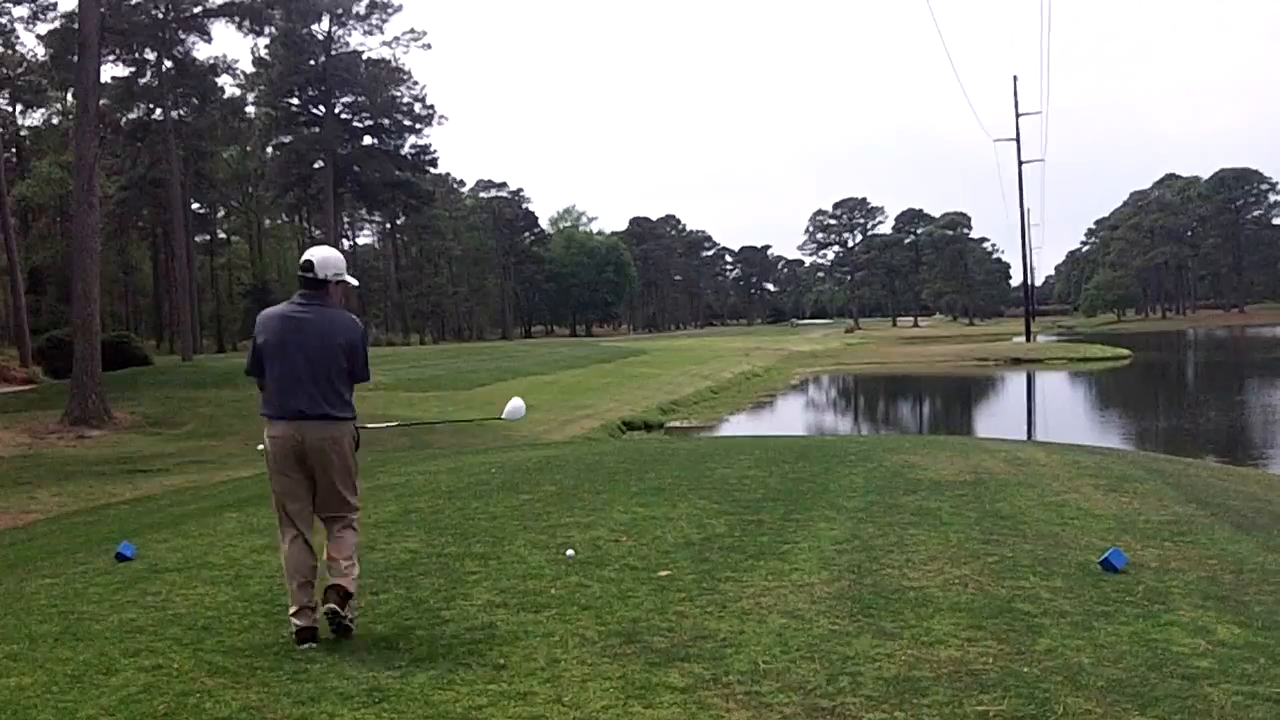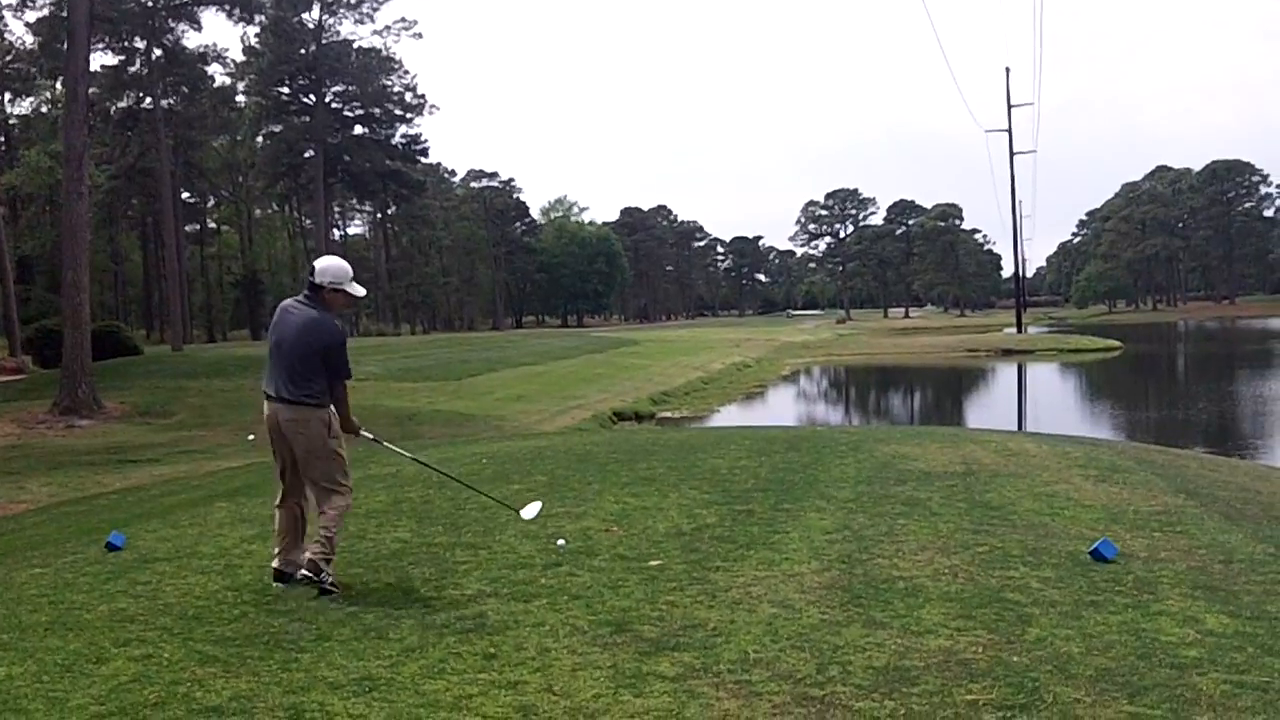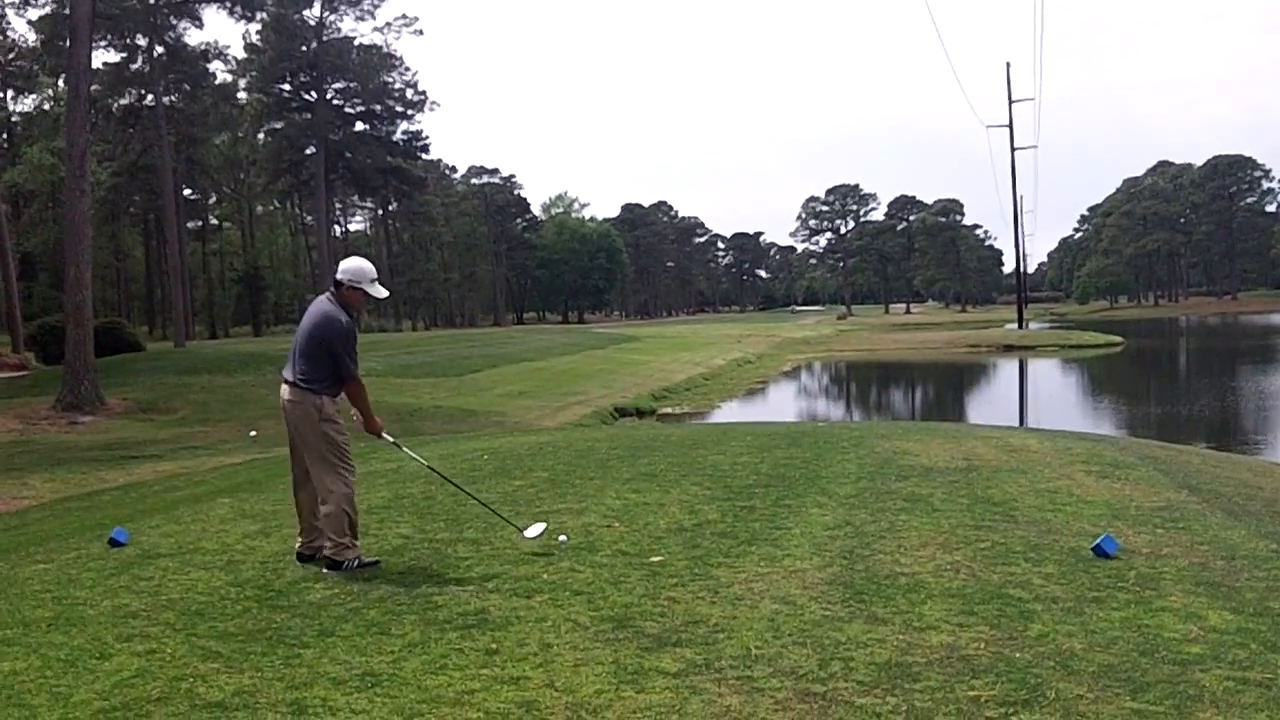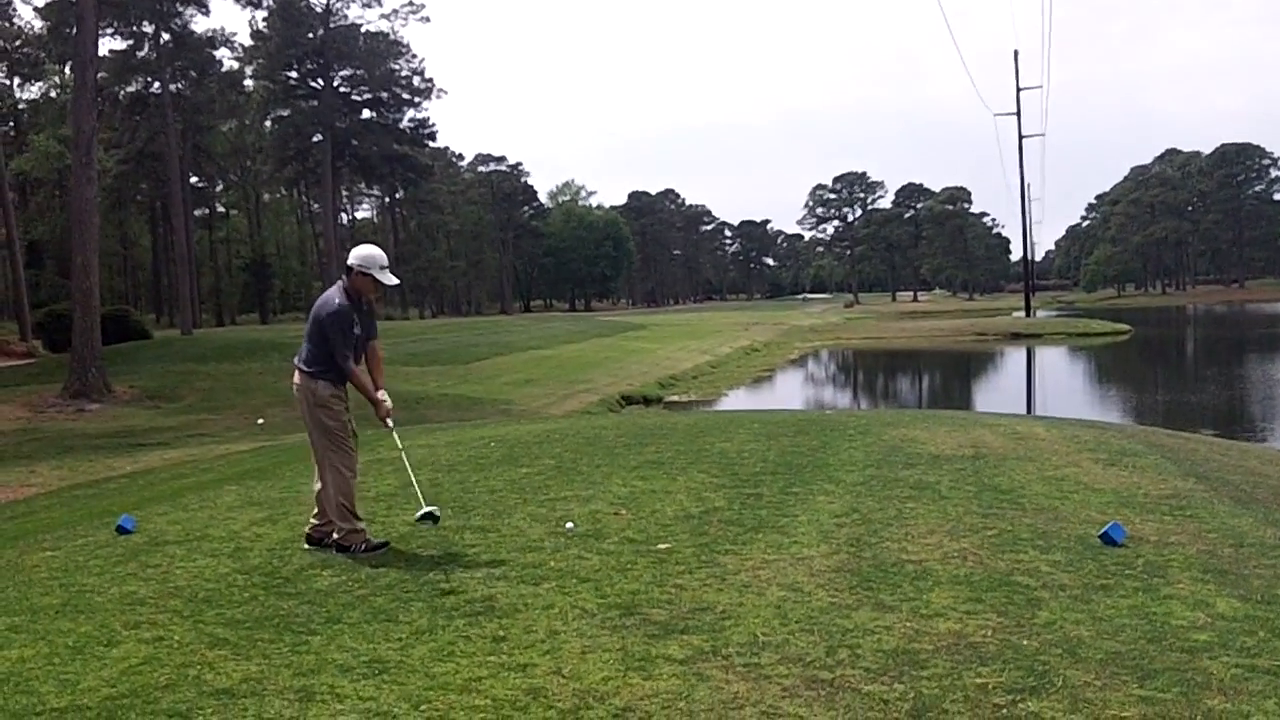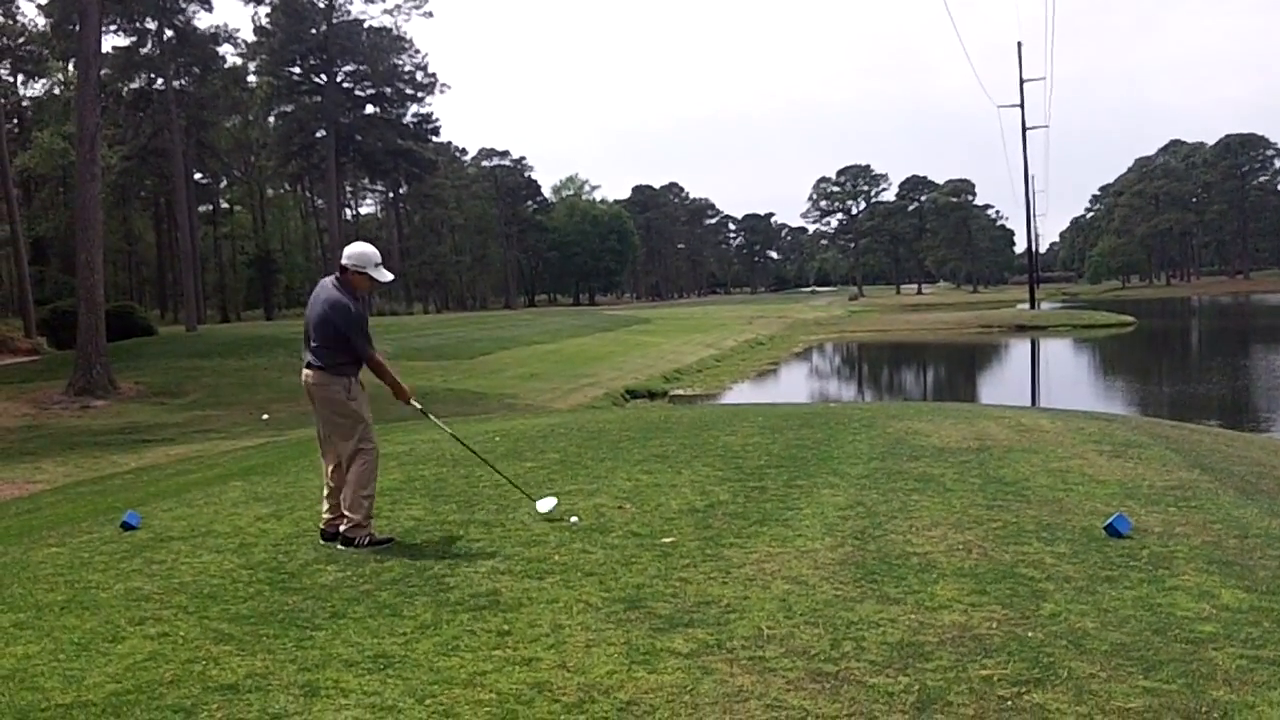
dt=0.7s
person 1, frame 1
left shoulder: (267, 321)
right shoulder: (349, 326)
left elbow: (261, 380)
right elbow: (354, 381)
left hip: (282, 433)
right hip: (332, 431)
left knee: (294, 530)
right knee: (341, 519)
left ankle: (303, 621)
right ankle: (338, 594)
person 1, frame 2
left shoulder: (284, 310)
right shoulder: (330, 329)
right elbow: (338, 384)
right wrist: (346, 421)
left hip: (275, 410)
right hip: (309, 416)
left knee: (290, 492)
right knee: (335, 492)
left ankle: (285, 566)
right ankle: (316, 563)
person 1, frame 3
left shoulder: (322, 303)
right shoulder: (339, 323)
right elbow: (351, 378)
left wrist: (359, 409)
right wrist: (369, 418)
left hip: (295, 395)
right hip: (313, 402)
left knee: (310, 478)
right knee: (337, 478)
left ankle: (311, 546)
right ankle: (341, 554)
person 1, frame 4
left shoulder: (364, 303)
right shoulder: (335, 307)
left elbow: (372, 347)
right elbow: (344, 363)
left wrist: (381, 391)
right wrist: (374, 398)
left hip: (334, 386)
right hip: (318, 386)
left knee: (332, 460)
right knee: (340, 460)
left ankle: (321, 528)
right ankle: (349, 536)
person 1, frame 5
left shoulder: (328, 284)
right shoulder: (345, 308)
right elbow: (367, 356)
left wrist: (392, 377)
right wrist: (395, 385)
left hip: (319, 377)
right hip: (335, 383)
left knee: (336, 455)
right knee: (362, 451)
left ankle: (333, 523)
right ankle: (355, 530)
